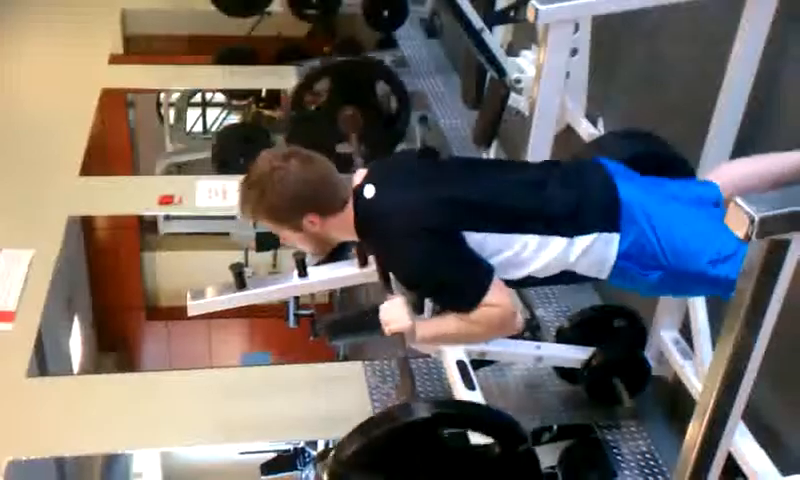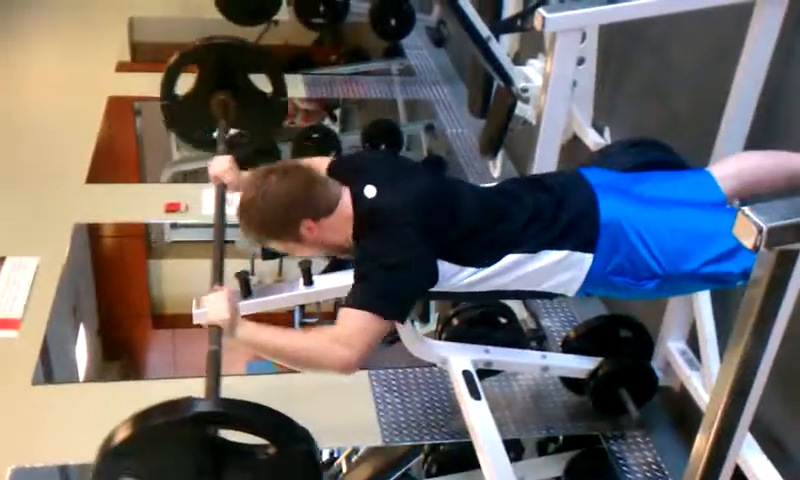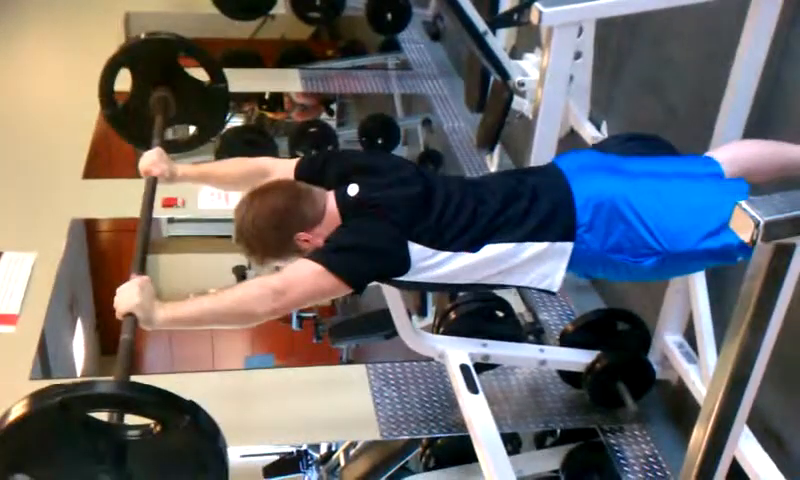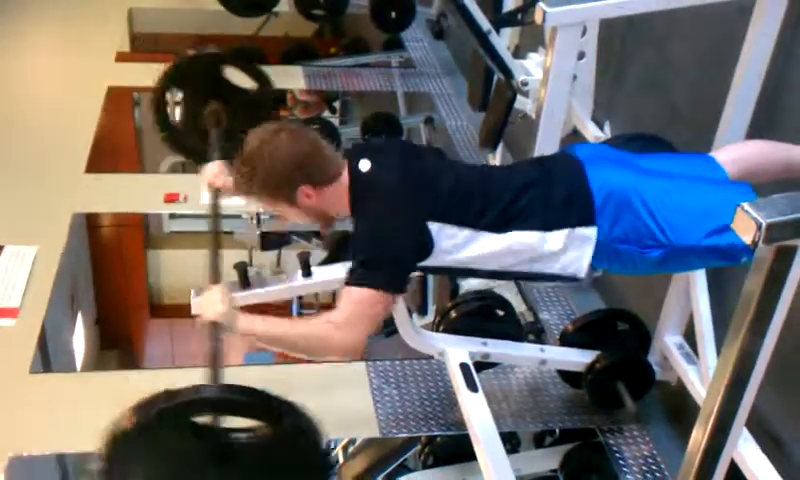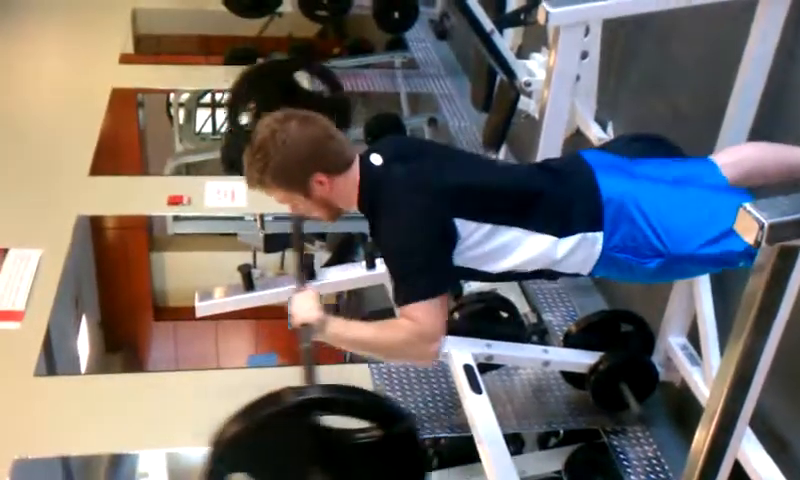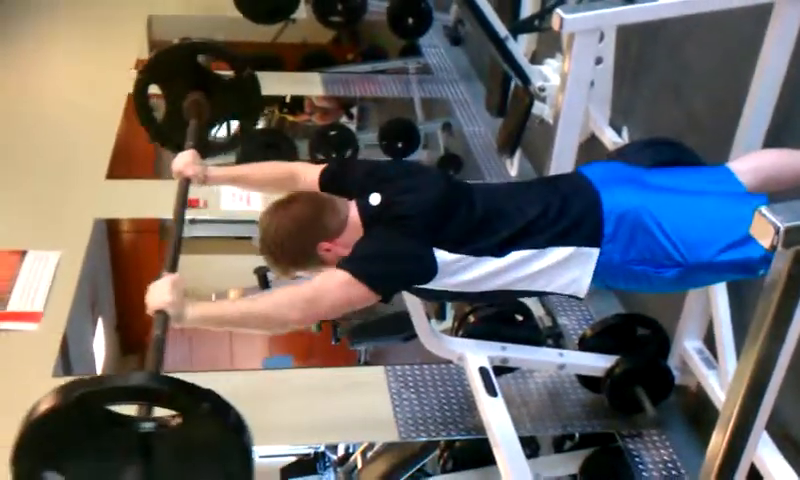
dt=0.7s
person 1, frame 1
left shoulder: (410, 244)
right shoulder: (383, 174)
left elbow: (505, 316)
left wrist: (417, 329)
right wrist: (343, 177)
left hip: (616, 237)
right hip: (591, 184)
left knee: (746, 256)
right knee: (713, 195)
person 1, frame 2
left shoulder: (393, 249)
right shoulder: (366, 174)
left elbow: (343, 351)
right elbow: (317, 169)
left wrist: (238, 327)
right wrist: (246, 180)
left hip: (597, 247)
right hip: (578, 195)
right knee: (719, 185)
person 1, frame 3
left shoulder: (371, 236)
right shoulder: (348, 170)
left elbow: (276, 297)
right elbow: (267, 169)
left wrist: (157, 310)
right wrist: (179, 169)
left hip: (584, 228)
right hip: (568, 179)
right knee: (717, 171)
person 1, frame 4
left shoulder: (387, 223)
right shoulder: (363, 159)
left elbow: (345, 336)
right elbow: (295, 169)
left wrist: (234, 319)
right wrist: (238, 177)
left hip: (596, 223)
right hip: (579, 174)
right knee: (719, 173)
person 1, frame 5
left shoulder: (406, 222)
right shoulder: (380, 153)
left elbow: (421, 341)
left wrist: (324, 326)
left hip: (604, 228)
right hip: (585, 179)
right knee: (720, 173)
person 1, frame 6
left shoulder: (398, 245)
right shoulder: (371, 182)
left elbow: (302, 308)
right elbow: (296, 175)
left wrist: (187, 311)
right wrist: (210, 173)
left hip: (607, 238)
right hip: (591, 192)
right knee: (735, 183)
